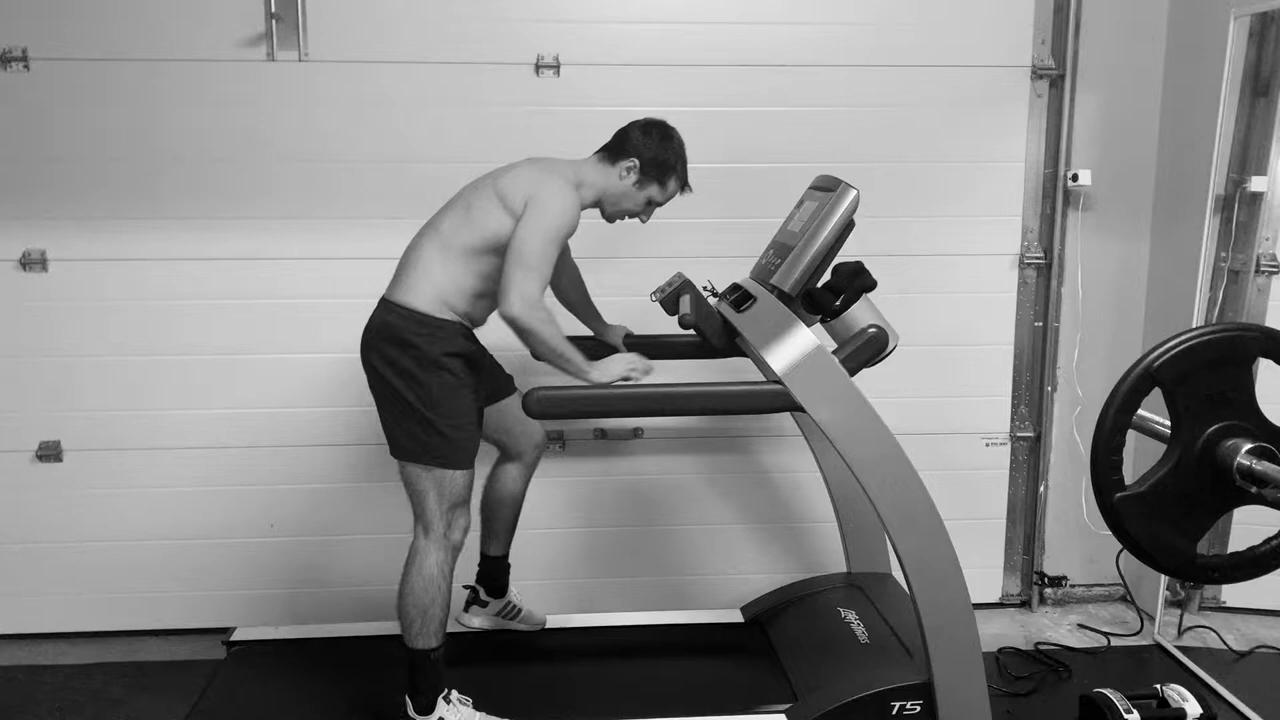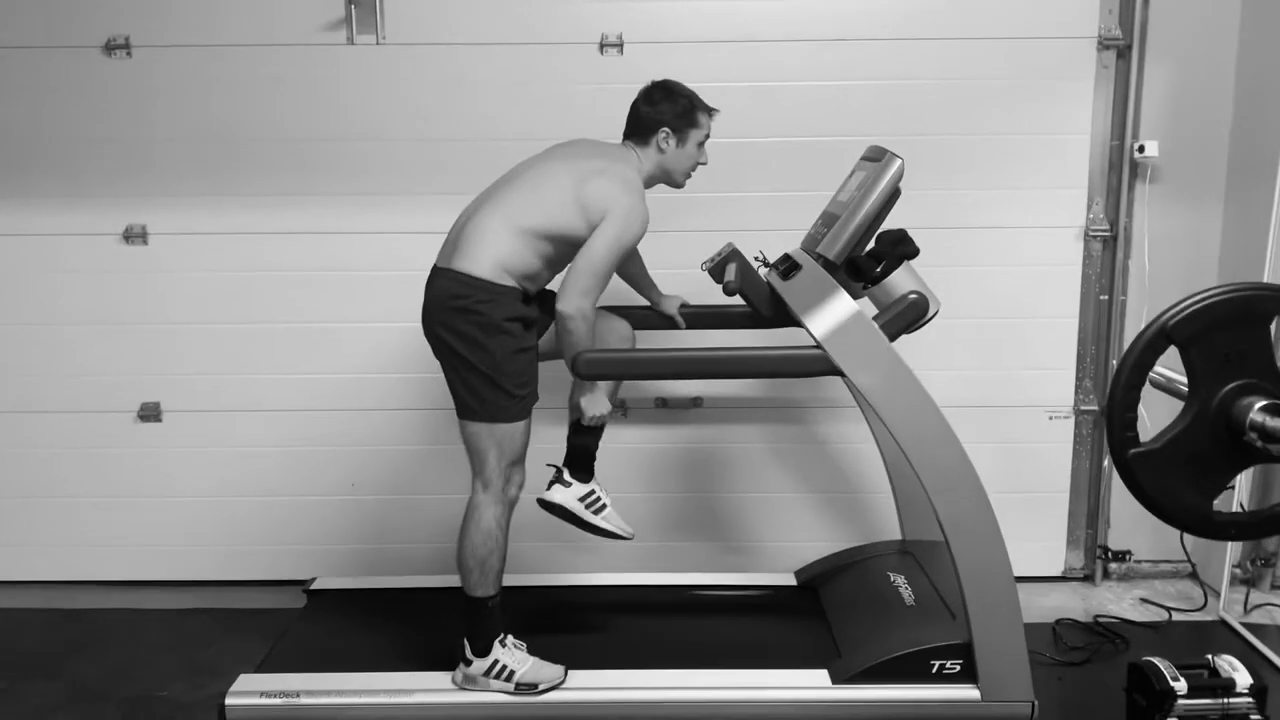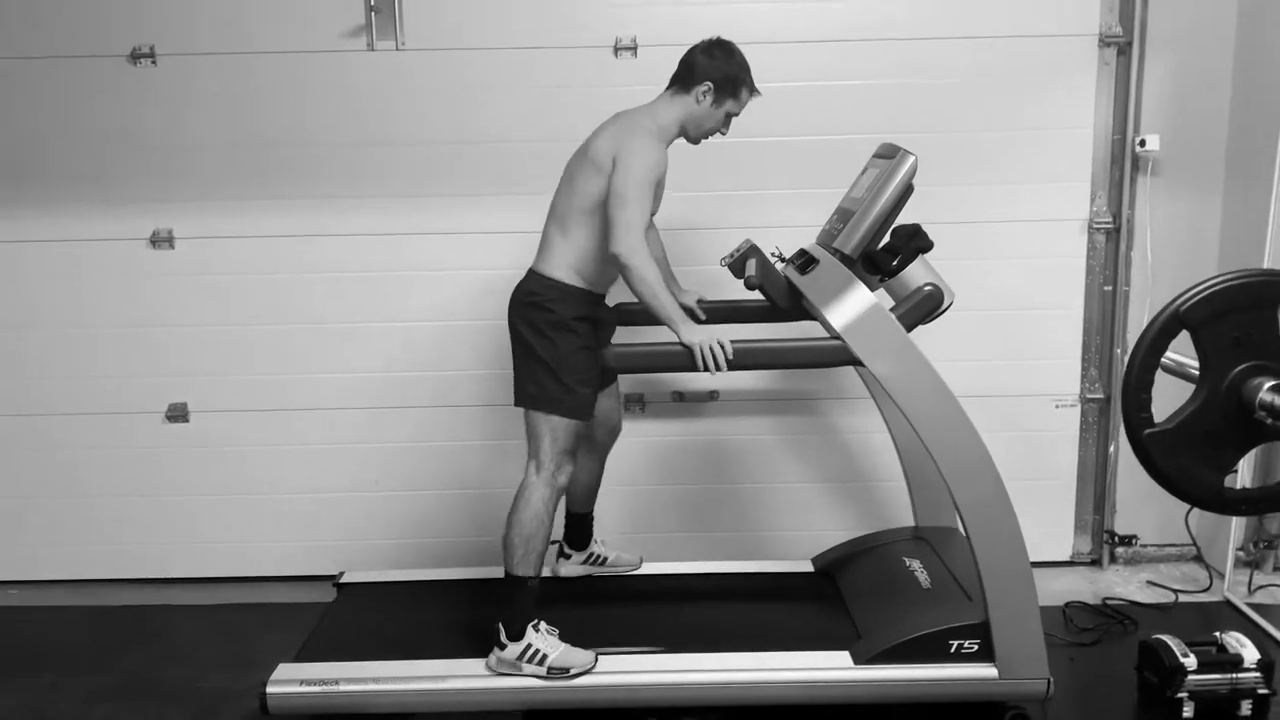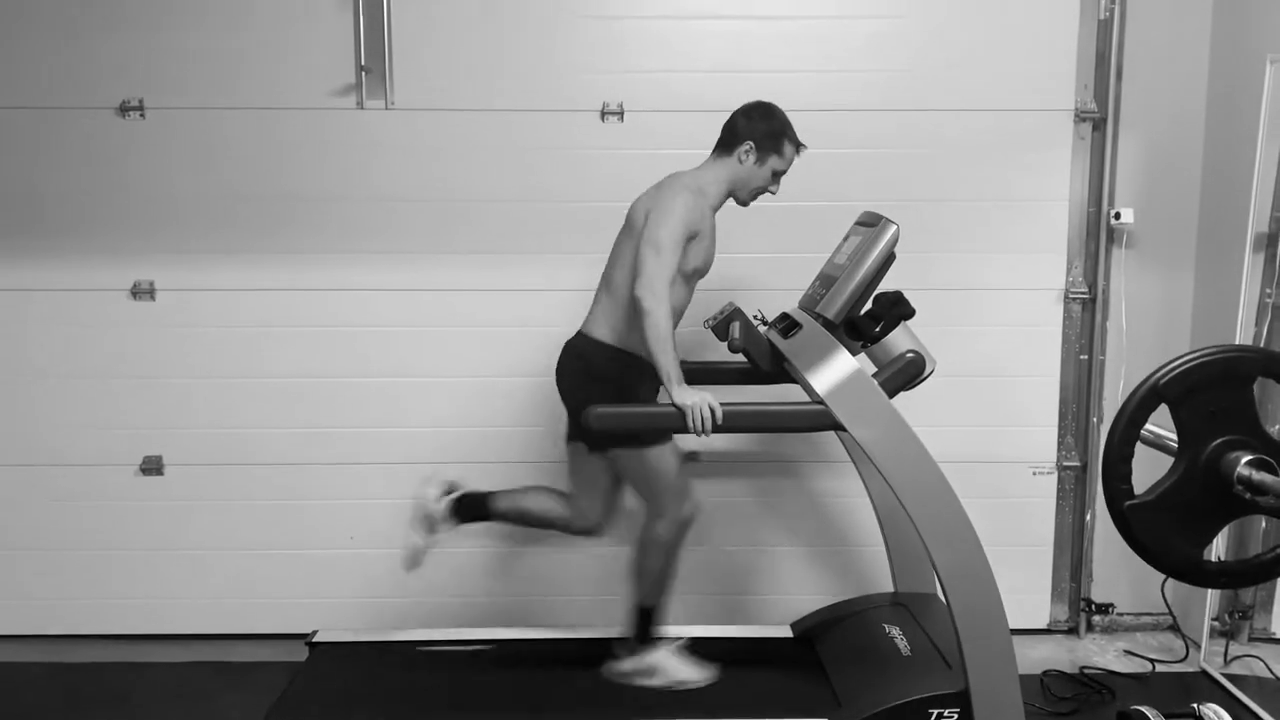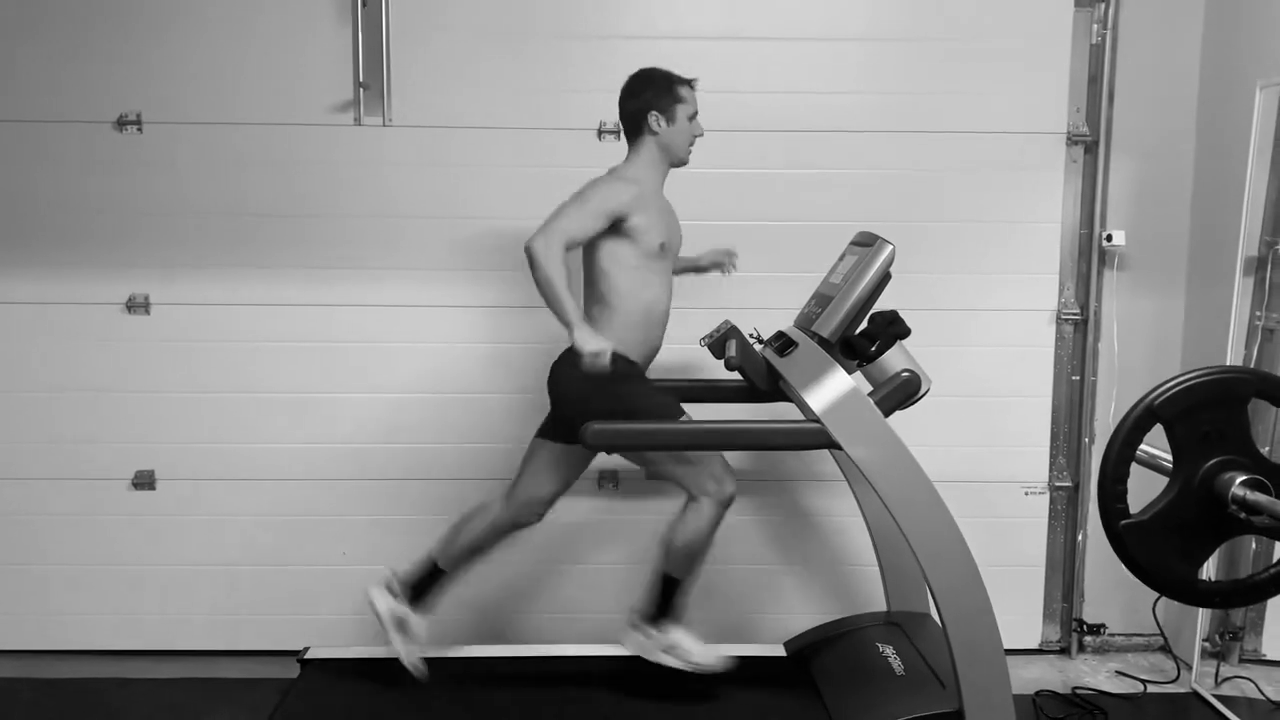
dt=1s
person 1, frame 1
left shoulder: (551, 184)
right shoulder: (557, 195)
left elbow: (558, 265)
right elbow: (521, 307)
left wrist: (602, 328)
right wrist: (589, 372)
left hip: (439, 335)
right hip: (415, 342)
left knee: (524, 444)
right knee: (443, 530)
left ankle: (490, 595)
person 1, frame 2
left shoulder: (597, 158)
right shoulder: (628, 200)
right elbow: (573, 306)
left wrist: (658, 298)
right wrist: (589, 390)
left hip: (475, 290)
right hip: (473, 305)
left knee: (615, 334)
right knee: (499, 484)
left ankle: (574, 480)
right ankle: (482, 654)
person 1, frame 3
left shoulder: (638, 134)
right shoulder: (642, 143)
left elbow: (640, 229)
right elbow: (626, 247)
left wrist: (676, 291)
right wrist: (684, 328)
left hip: (576, 305)
right hip: (556, 309)
left knee: (600, 429)
right knee: (551, 468)
left ankle: (577, 548)
right ankle: (516, 638)
person 1, frame 4
left shoulder: (688, 198)
right shoulder: (684, 197)
right elbow: (649, 292)
left wrist: (667, 376)
right wrist: (677, 387)
left hip: (618, 366)
right hip: (603, 367)
left knee: (584, 514)
right knee: (673, 506)
left ankle: (454, 505)
right ankle: (641, 647)
person 1, frame 5
left shoulder: (646, 194)
right shoulder: (621, 189)
right elbow: (540, 244)
left wrist: (694, 264)
right wrist: (580, 328)
left hip: (603, 378)
right hip: (603, 380)
left knee: (524, 502)
right knee: (717, 487)
left ankle: (407, 597)
right ankle: (655, 623)
